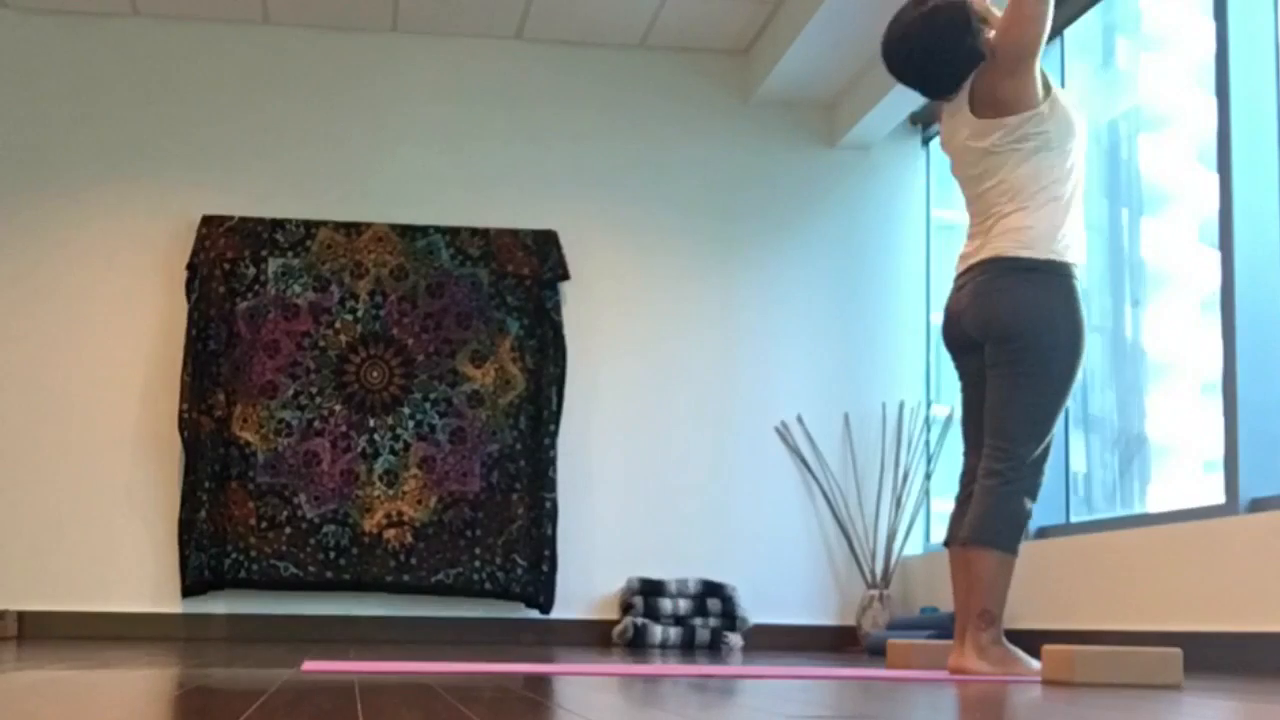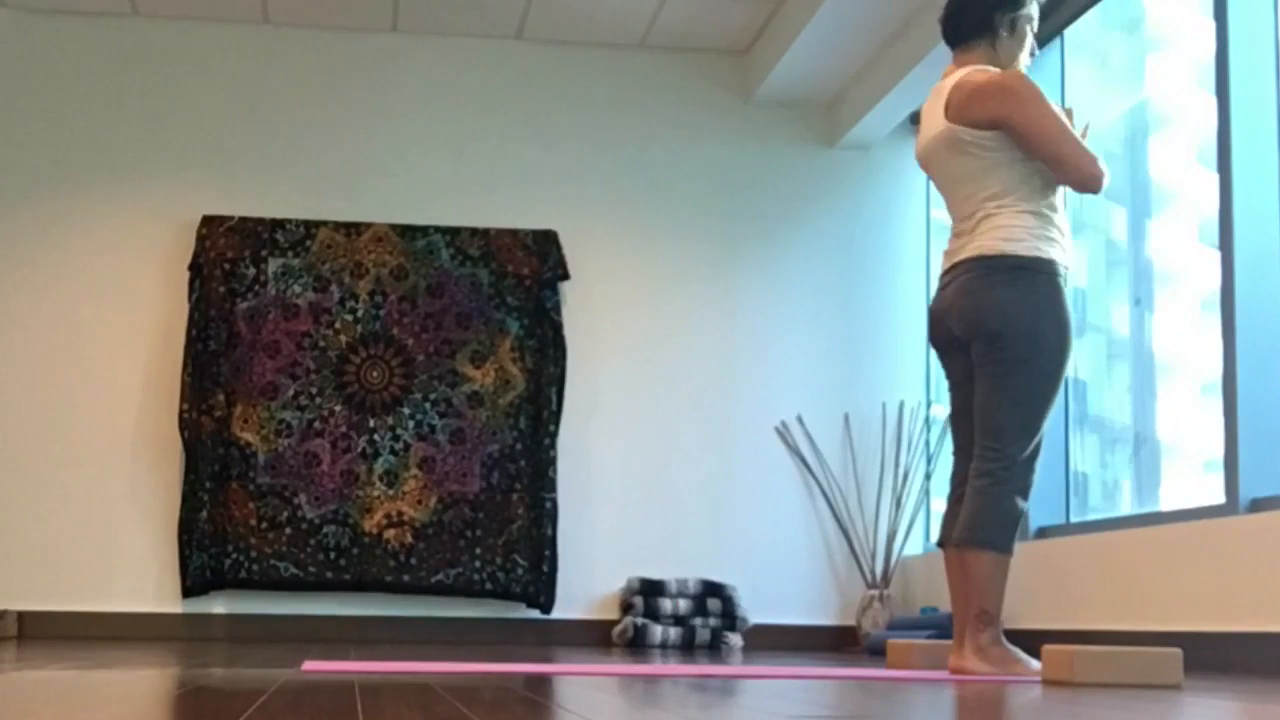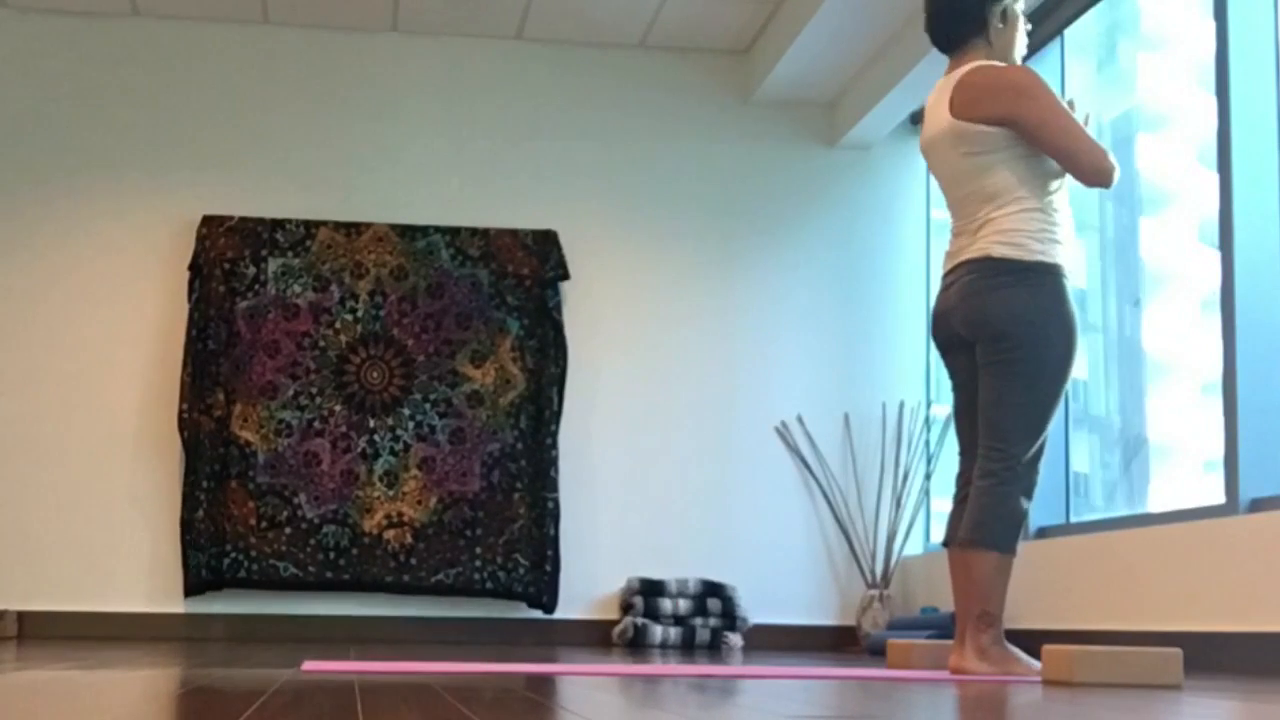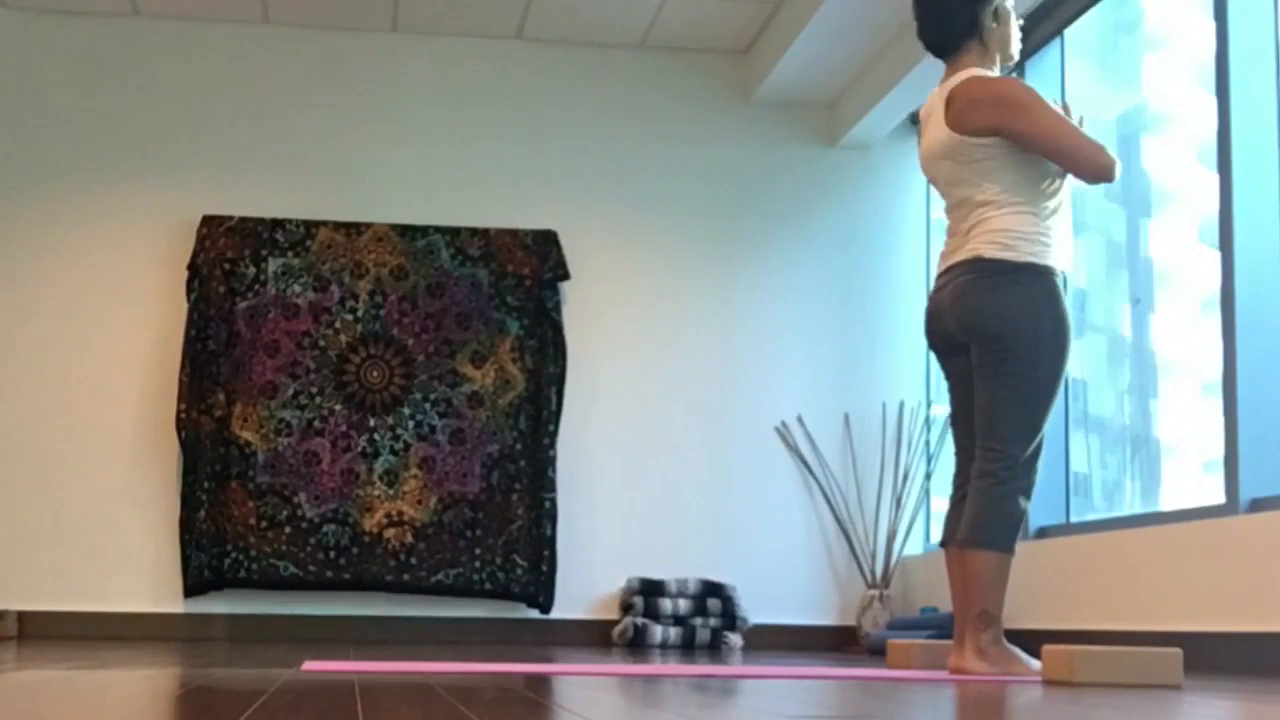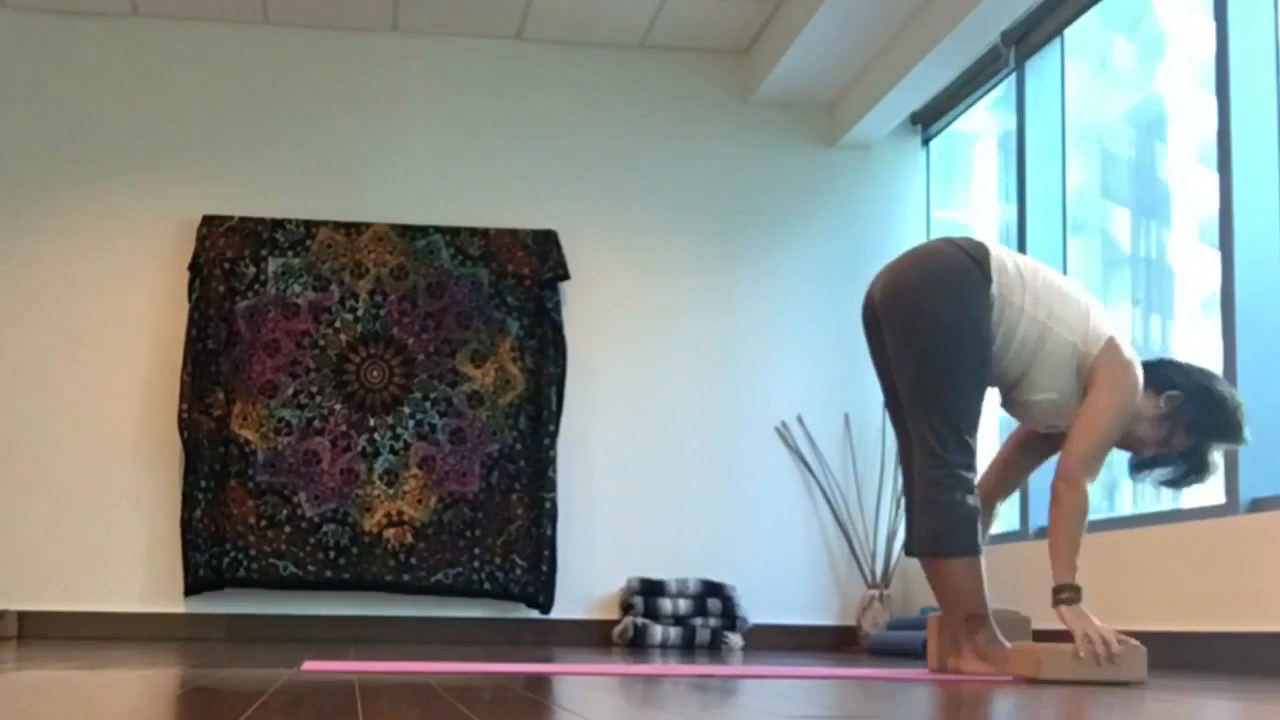
dt=1s
person 1, frame 1
left shoulder: (957, 106)
right shoulder: (1009, 75)
left hip: (976, 292)
right hip: (1028, 288)
left knee: (986, 473)
right knee: (1010, 471)
left ankle: (970, 639)
right ankle: (982, 642)
person 1, frame 2
left shoulder: (935, 108)
right shoulder: (1000, 87)
right elbow: (1088, 175)
left wrist: (1051, 132)
right wrist: (1067, 131)
left hip: (959, 292)
right hip: (1016, 285)
left knee: (974, 471)
right knee: (1003, 469)
left ankle: (967, 640)
right ankle: (982, 642)
person 1, frame 3
left shoulder: (939, 103)
right shoulder: (1003, 82)
right elbow: (1099, 169)
left wrist: (1047, 131)
right wrist: (1071, 128)
left hip: (963, 291)
right hip: (1019, 286)
left knee: (980, 470)
right knee: (1008, 468)
left ankle: (969, 641)
right ankle: (984, 643)
person 1, frame 4
left shoulder: (936, 111)
right shoulder: (991, 92)
right elbow: (1101, 166)
left wrist: (1050, 132)
right wrist: (1067, 130)
left hip: (957, 294)
right hip: (1013, 289)
left knee: (977, 471)
right knee: (1005, 468)
left ankle: (968, 641)
right ankle: (982, 643)
person 1, frame 5
left shoulder: (1070, 409)
right shoulder: (1121, 377)
left elbow: (995, 484)
right elbow: (1072, 481)
right wrist: (1067, 597)
right hip: (946, 290)
left knee: (934, 475)
right knee: (947, 471)
left ankle: (967, 640)
right ankle: (974, 644)
